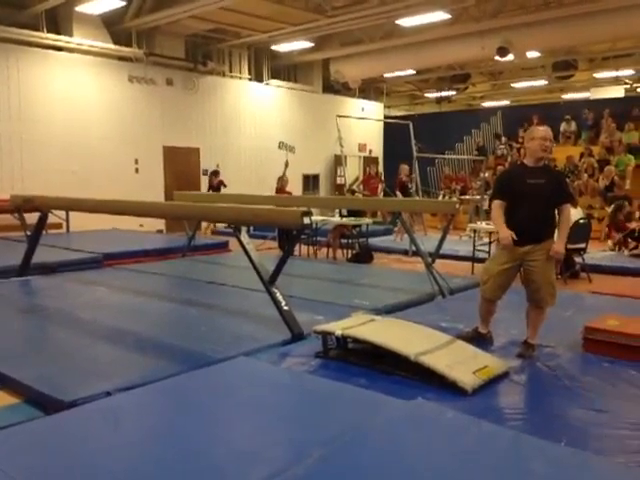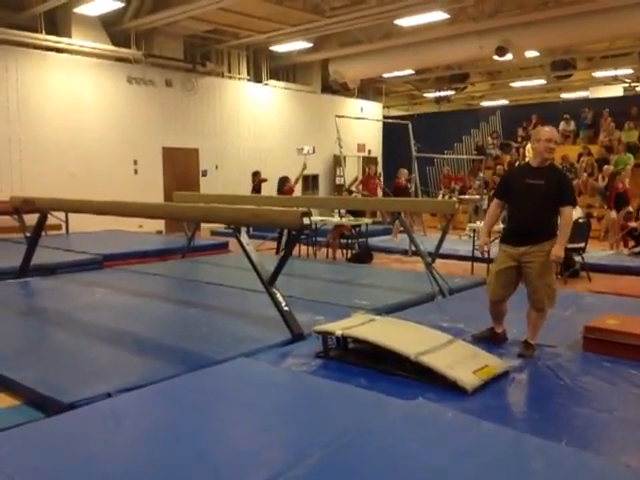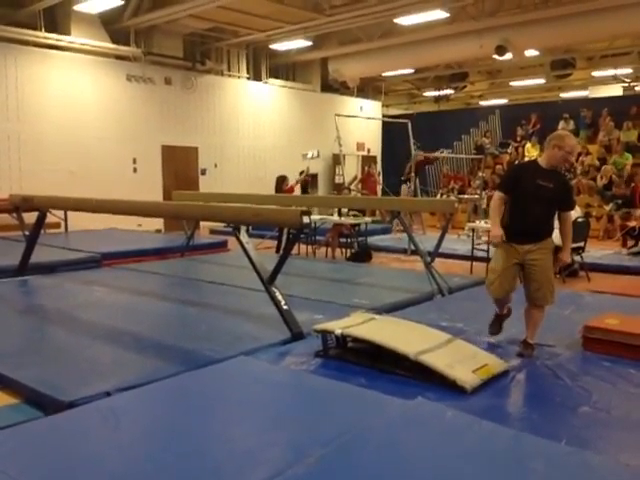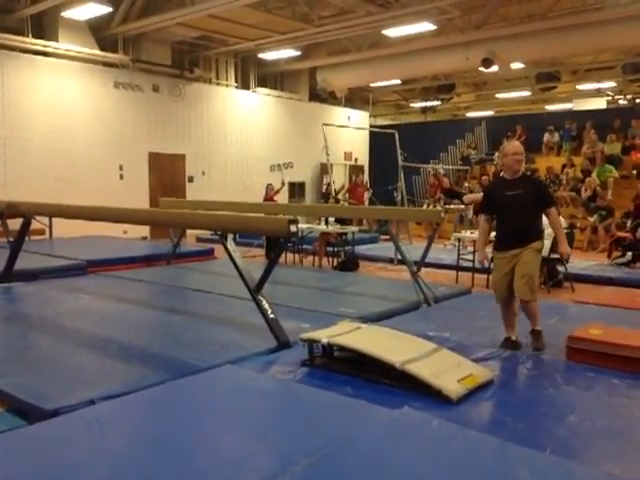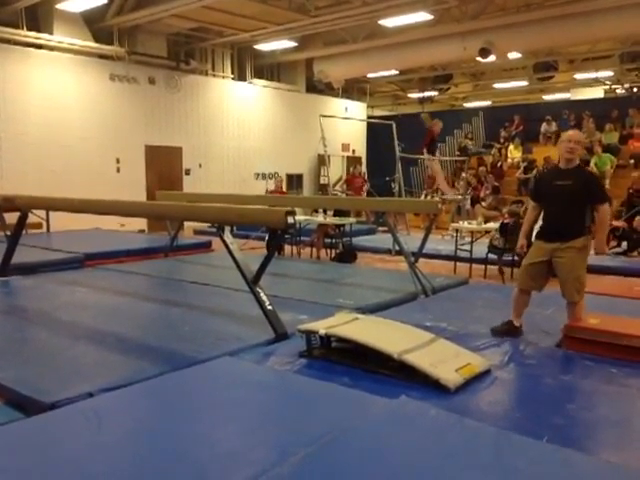
dt=1s
person 1, frame 1
left shoulder: (556, 178)
right shoulder: (510, 175)
left elbow: (564, 211)
right elbow: (497, 206)
left wrist: (560, 241)
right wrist: (502, 229)
left hip: (542, 247)
right hip: (511, 244)
left knee: (540, 297)
right knee: (489, 290)
left ankle: (530, 341)
right ankle: (483, 330)
person 1, frame 2
left shoulder: (559, 178)
right shoulder: (513, 174)
left elbow: (566, 213)
right elbow: (497, 205)
left wrist: (559, 245)
right wrist: (484, 233)
left hip: (541, 247)
right hip: (509, 245)
left knee: (539, 298)
right knee: (496, 293)
left ankle: (530, 341)
right ankle: (497, 330)
person 1, frame 3
left shoulder: (562, 183)
right shoulder: (519, 171)
left elbow: (565, 217)
right elbow: (498, 198)
left wrist: (565, 249)
right wrist: (495, 225)
left hip: (541, 246)
right hip: (509, 242)
left knee: (538, 297)
right knee: (498, 289)
left ankle: (529, 340)
right ankle: (501, 311)
person 1, frame 4
left shoulder: (536, 185)
right shoulder: (493, 189)
left elbow: (551, 213)
right elbow: (485, 219)
left wrist: (563, 242)
right wrist: (481, 247)
left hip: (530, 247)
right hip: (503, 250)
left knee: (525, 294)
right knee: (504, 296)
left ankle: (536, 329)
right ankle: (511, 336)
person 1, frame 5
left shoulder: (588, 178)
right shoulder: (545, 177)
left elbow: (602, 210)
right elbow: (534, 208)
left wrist: (600, 240)
right wrist: (523, 236)
left hip: (573, 244)
right hip: (544, 240)
left knee: (573, 292)
right knee: (524, 281)
right ankle: (514, 323)
